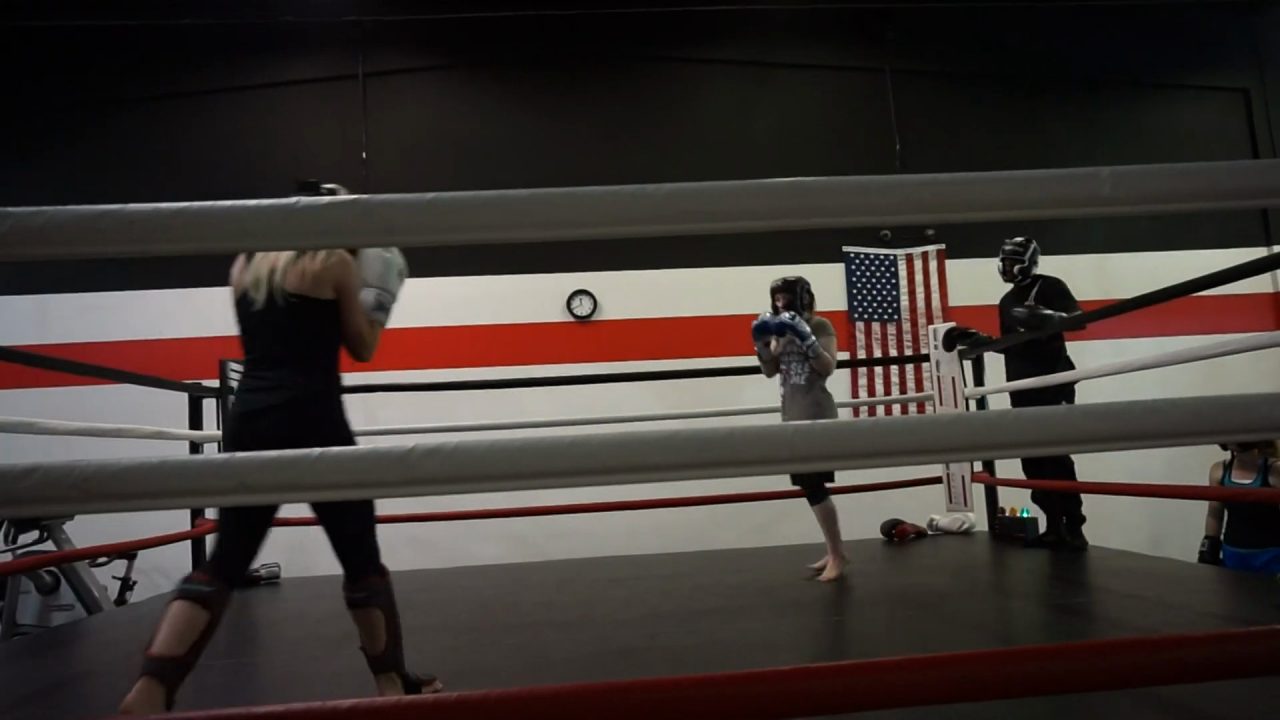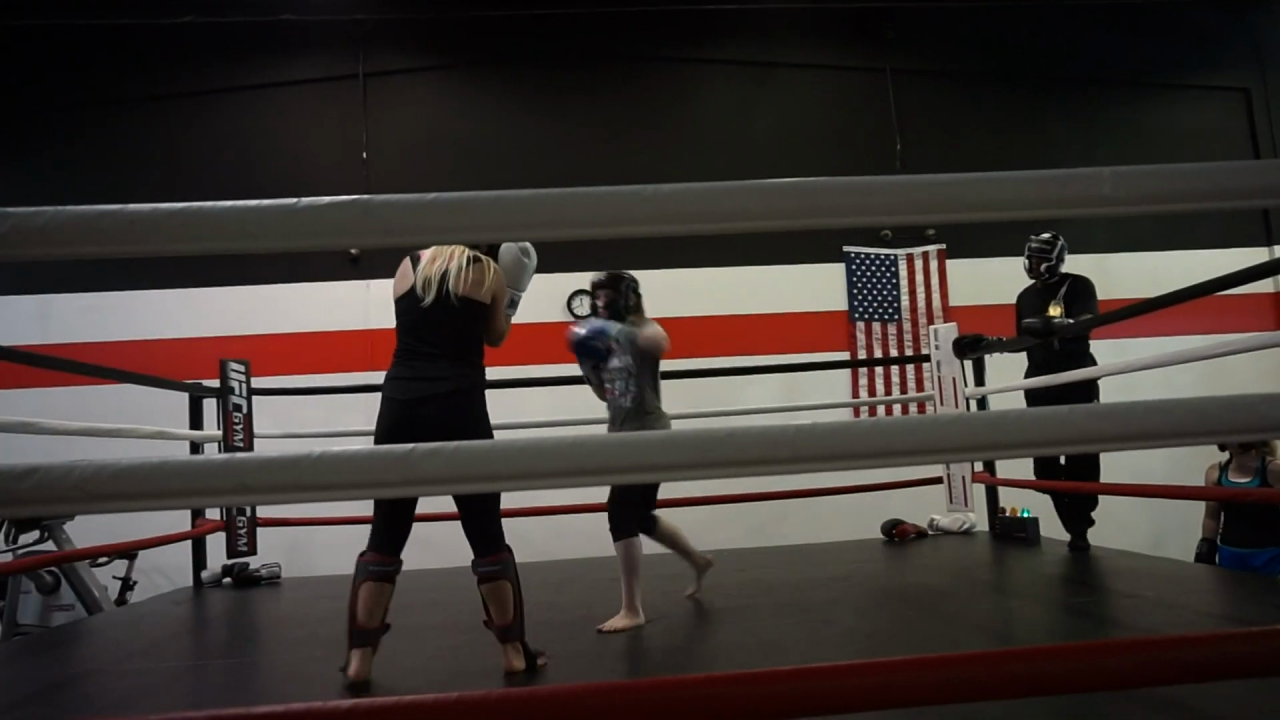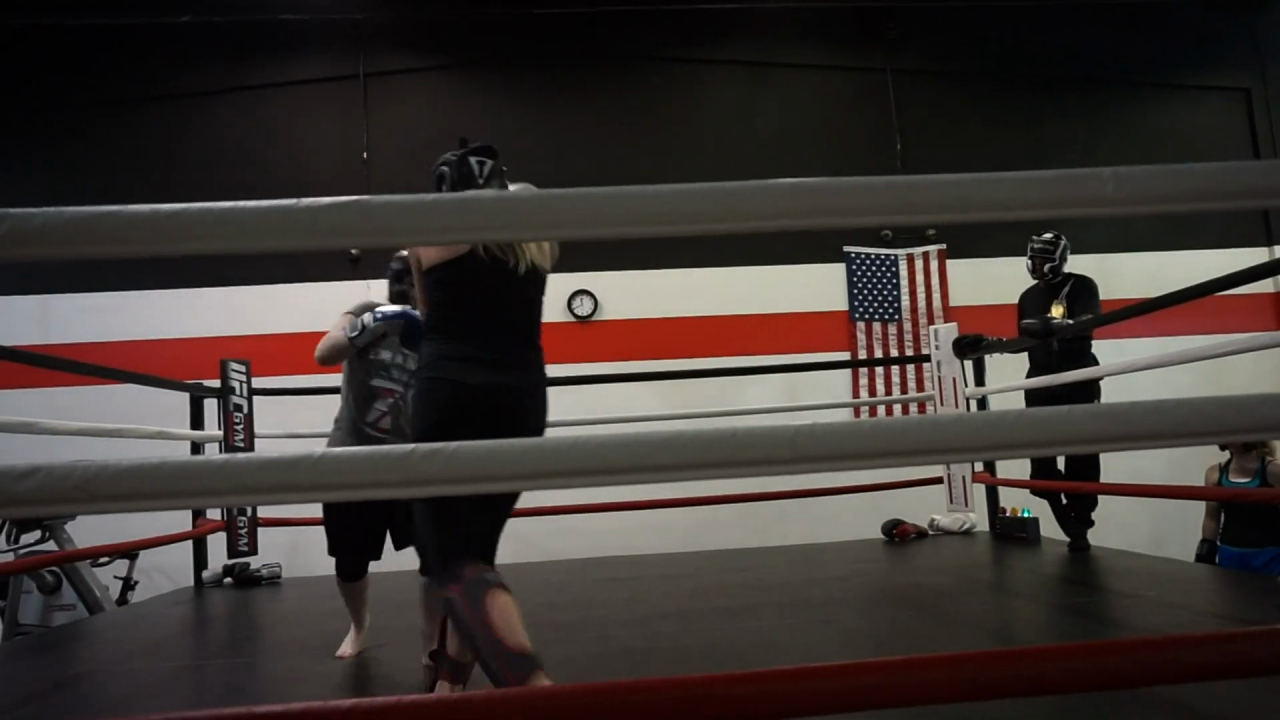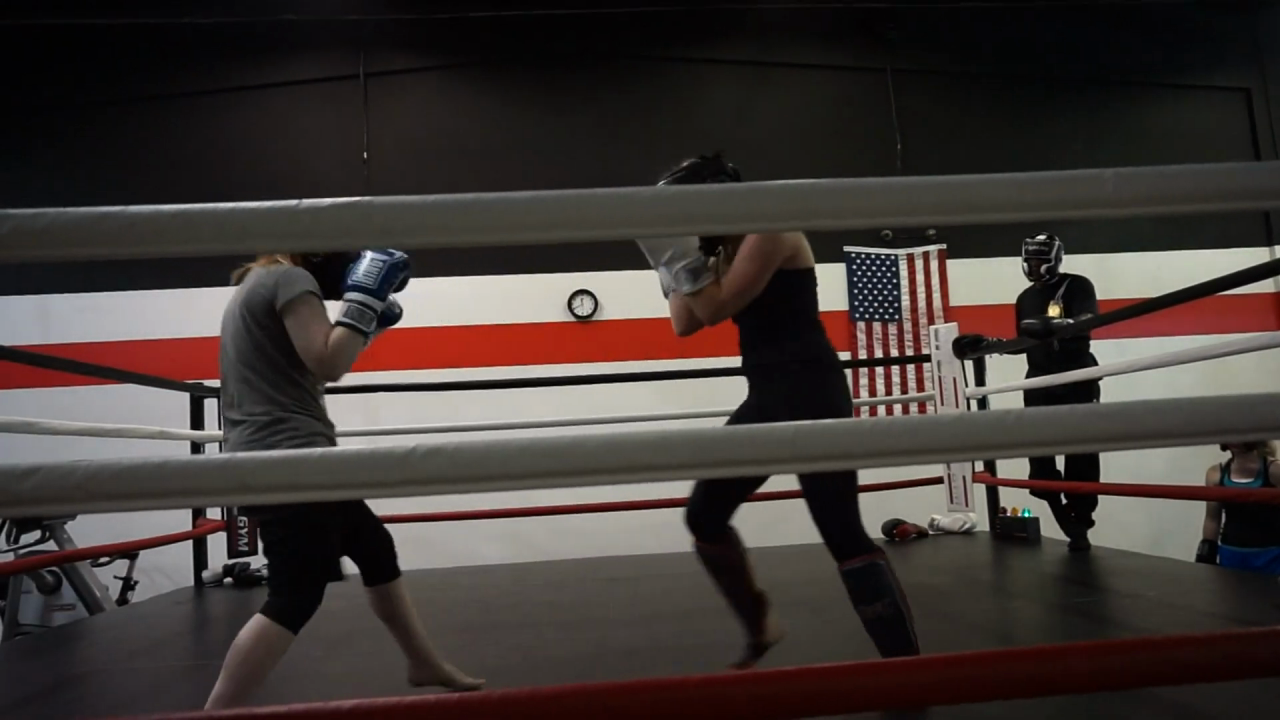
dt=1s
person 1, frame 1
left shoulder: (246, 262)
right shoulder: (335, 261)
right elbow: (362, 348)
right wrist: (377, 299)
left hip: (250, 418)
right hip: (311, 419)
left knee: (226, 562)
right knee: (361, 554)
person 1, frame 2
left shoulder: (408, 266)
right shoulder: (490, 271)
right wrist: (510, 294)
left hip: (401, 405)
right hip: (458, 408)
left knee: (385, 537)
right knee: (487, 535)
left ankle: (359, 658)
right ankle: (514, 651)
person 1, frame 3
right shoulder: (538, 236)
left hip: (448, 395)
right hip: (521, 399)
left knee: (453, 563)
right knee: (475, 550)
left ankle: (534, 689)
right ankle: (447, 685)
person 1, frame 4
left shoulder: (772, 232)
right shoulder: (726, 252)
left elbow: (720, 307)
right elbow: (685, 322)
left wrist: (685, 250)
right wrist: (672, 253)
left hip: (811, 390)
right hip: (764, 398)
left knee: (842, 533)
right knee: (704, 515)
left ankle: (903, 660)
right ankle: (760, 629)
person 2, frame 1
left shoulder: (819, 325)
right shoulder: (783, 329)
left elbow: (828, 367)
right elbow: (770, 371)
left wrist: (805, 337)
right wrist: (762, 342)
left hip: (815, 415)
right hip: (792, 415)
left knee: (813, 484)
right knee: (809, 484)
left ankle: (837, 557)
right ankle: (834, 553)
person 2, frame 2
left shoulder: (639, 332)
right shoulder: (608, 341)
left elbow: (660, 343)
right elbow: (606, 394)
left wrist: (610, 330)
right wrist: (588, 361)
right hip: (623, 437)
left knee: (620, 512)
right knee: (637, 514)
left ankle: (631, 610)
right ankle: (697, 560)
person 2, frame 3
left shoulder: (428, 332)
right shoulder: (367, 314)
right elbow: (324, 356)
right wrist: (373, 324)
right knee: (352, 560)
right ankle: (359, 625)
person 2, frame 4
left shoulder: (256, 286)
right shoulder: (289, 282)
right elbow: (327, 363)
left wrist: (370, 326)
right wrist: (364, 295)
right hip: (287, 455)
left knee: (377, 550)
right knee: (297, 596)
left ankle: (426, 664)
person 3, frame 1
left shoulder: (1049, 287)
right shoulder: (1008, 300)
left wrist: (1040, 314)
right wrist: (975, 338)
left hip: (1051, 382)
right hip: (1022, 387)
left knee: (1054, 455)
right knee: (1033, 457)
left ankle: (1073, 527)
right ankle: (1055, 525)
person 3, frame 2
left shoulder: (1078, 285)
right shoulder: (1025, 297)
left elbow: (1087, 321)
left wrist: (1052, 324)
left hip: (1077, 382)
right hip: (1040, 383)
left knee: (1081, 457)
right knee: (1045, 455)
left ankle: (1080, 527)
right ankle: (1069, 517)
person 3, frame 3
left shoulder: (1081, 286)
right shoulder: (1028, 297)
left elbow: (1088, 323)
left wrist: (1052, 324)
left hip: (1078, 381)
right hip: (1041, 384)
left knee: (1080, 457)
right knee: (1040, 455)
left ankle: (1079, 525)
right ankle: (1070, 522)
person 3, frame 4
left shoulder: (1077, 286)
right shoulder: (1025, 299)
left elbow: (1087, 321)
left wrist: (1052, 324)
left hip: (1077, 380)
right hip: (1040, 383)
left knee: (1080, 456)
right knee: (1037, 451)
left ankle: (1080, 524)
right ankle: (1068, 520)
